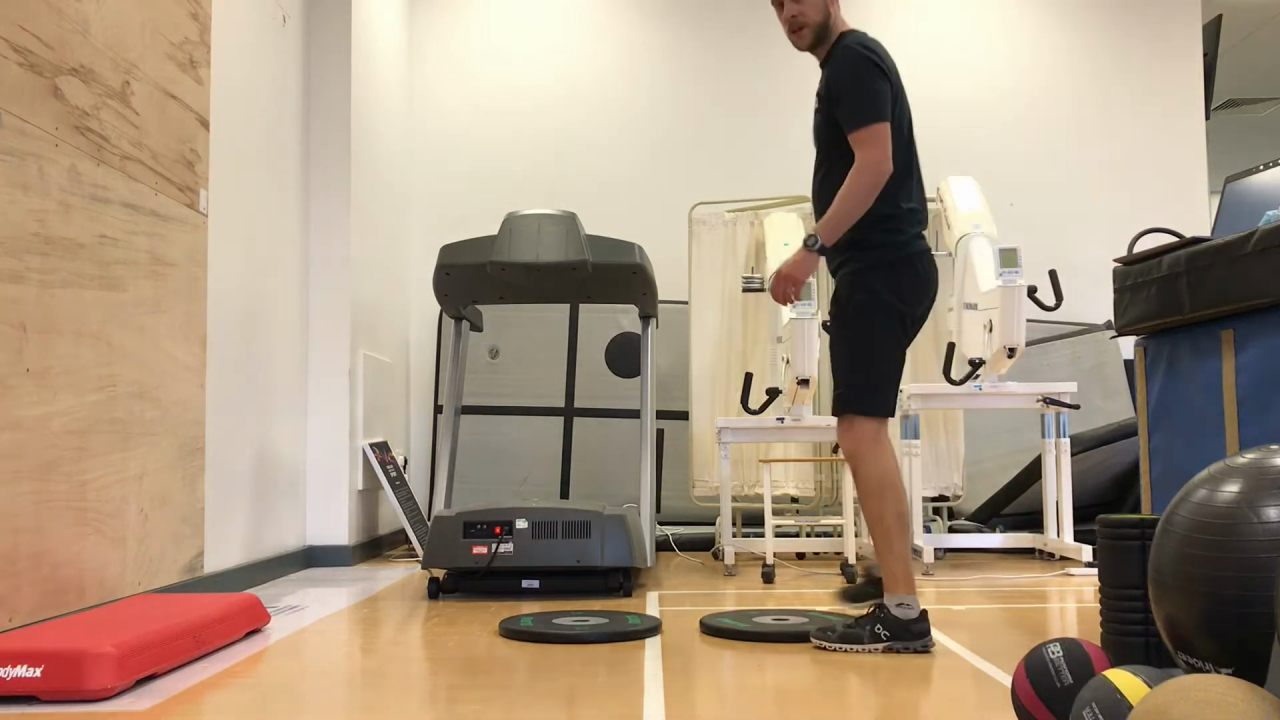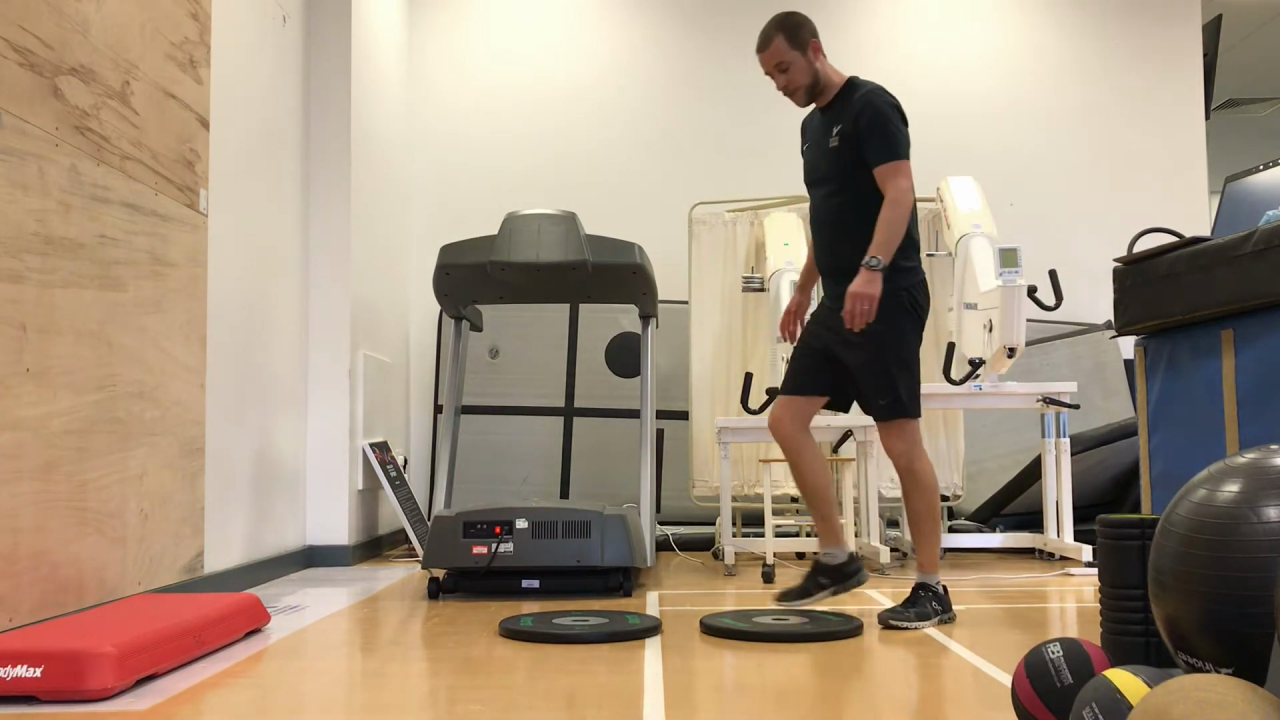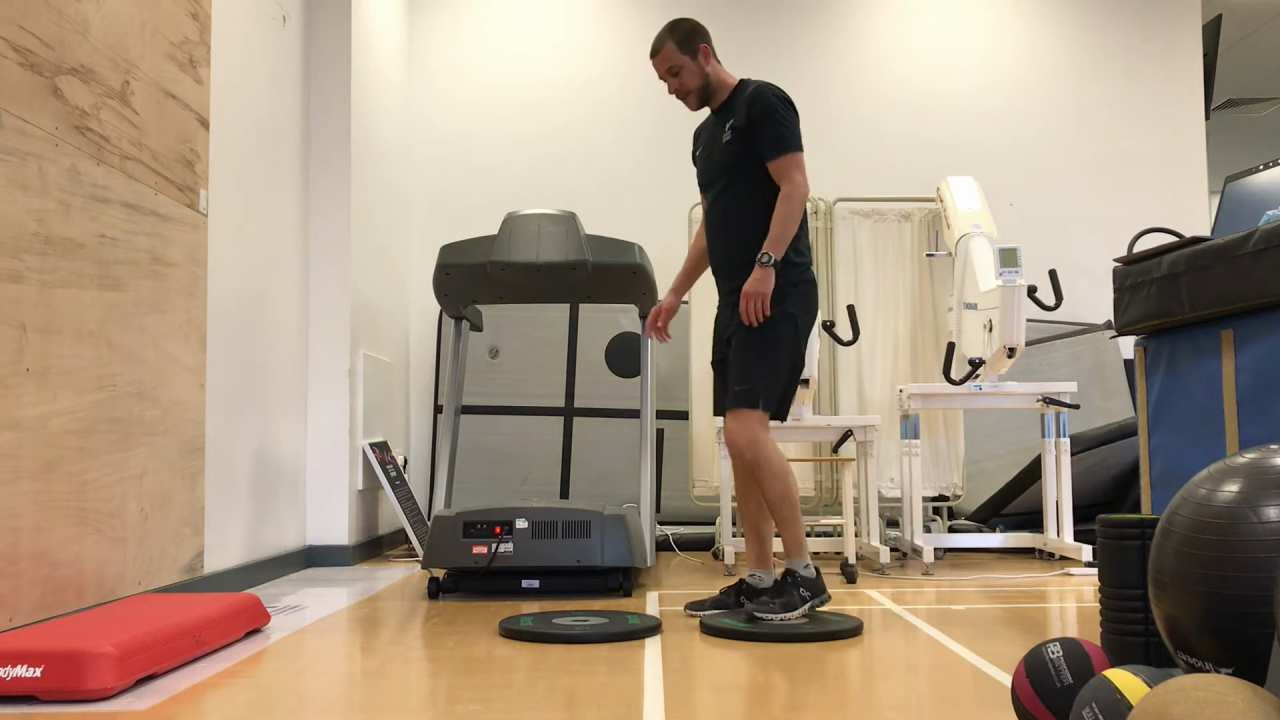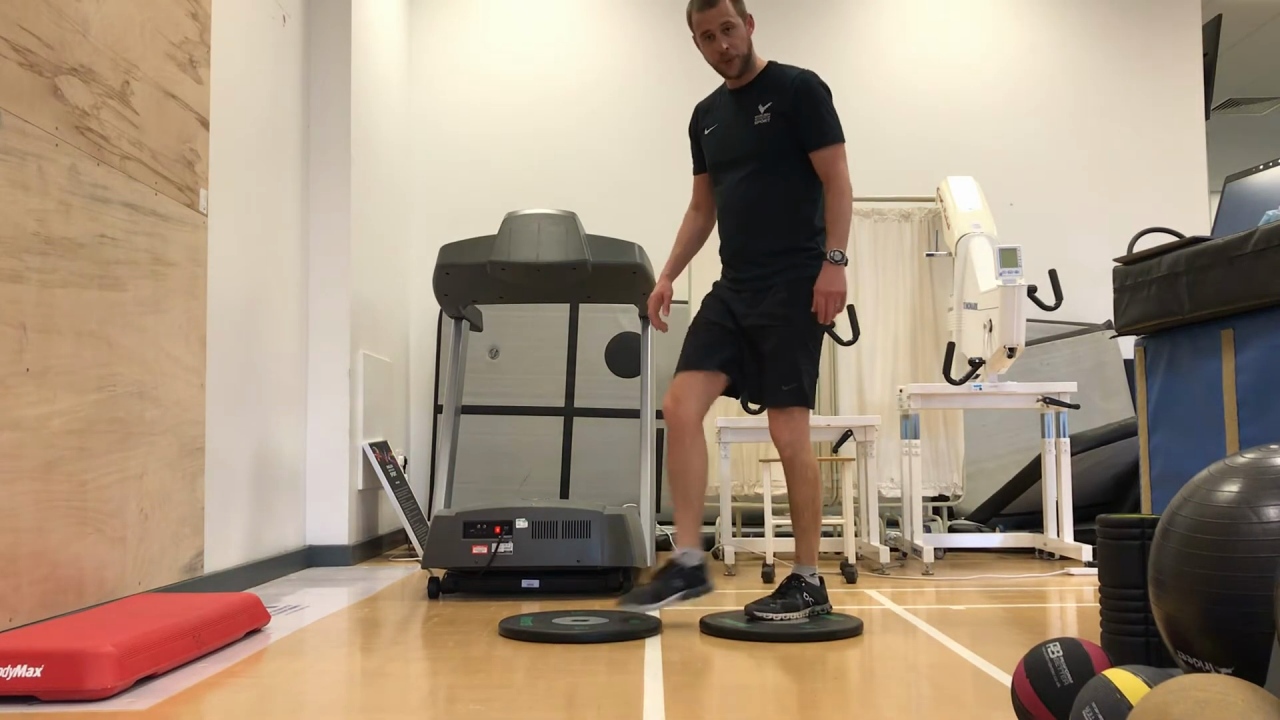
dt=1s
person 1, frame 1
left shoulder: (851, 58)
right shoulder: (851, 62)
left elbow: (875, 163)
left wrist: (812, 246)
left hip: (880, 265)
right hip: (894, 263)
left knee: (858, 432)
right knee: (866, 422)
left ankle: (902, 612)
right ankle: (889, 568)
person 1, frame 2
left shoulder: (870, 106)
right shoulder: (812, 124)
left elbow: (899, 193)
left wrist: (873, 270)
right wrist: (803, 290)
left hip: (885, 298)
right hip: (837, 303)
left knee: (900, 443)
right knee: (786, 419)
left ankle: (932, 588)
right ankle: (835, 557)
person 1, frame 3
left shoulder: (761, 103)
right shoulder: (705, 135)
left elbow: (794, 187)
left wrist: (766, 265)
right wrist: (675, 294)
left hip: (776, 294)
right hip: (735, 300)
left knee: (747, 433)
right knee: (741, 442)
left ankle: (803, 574)
right ankle: (759, 579)
person 1, frame 4
left shoulder: (799, 89)
right shoulder: (706, 114)
left elbow: (836, 181)
left wrist: (834, 261)
right wrist: (668, 277)
left hip: (791, 286)
right hip: (733, 287)
left knee: (788, 433)
right knee: (681, 406)
left ankle: (808, 581)
right ankle: (687, 563)
